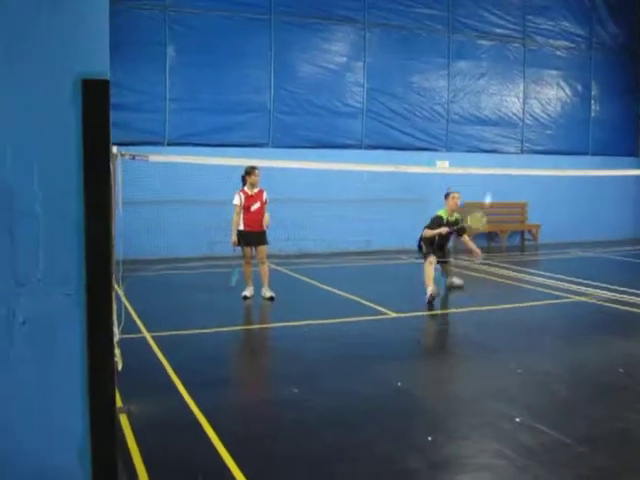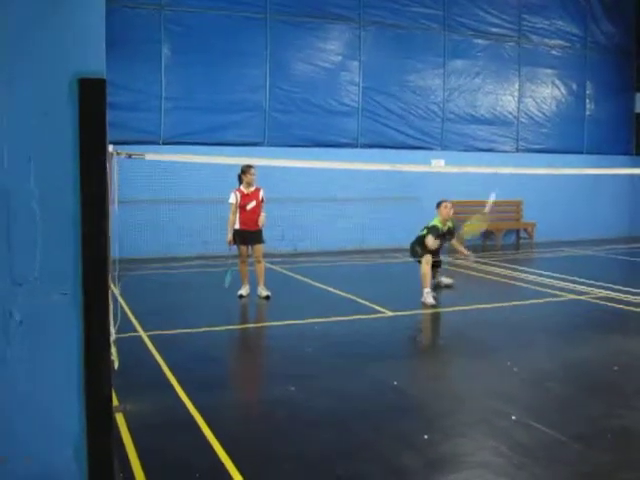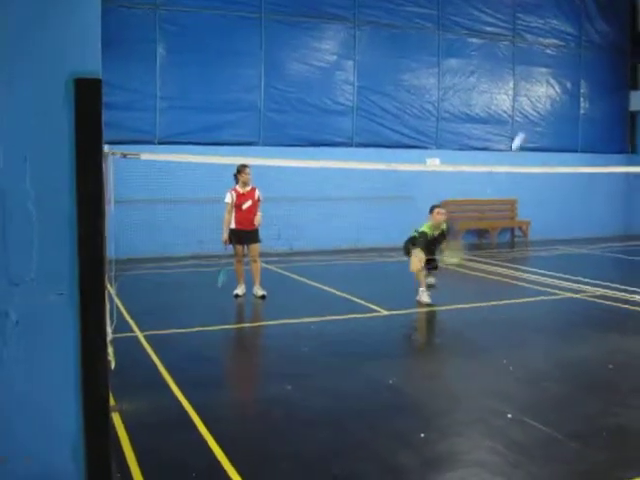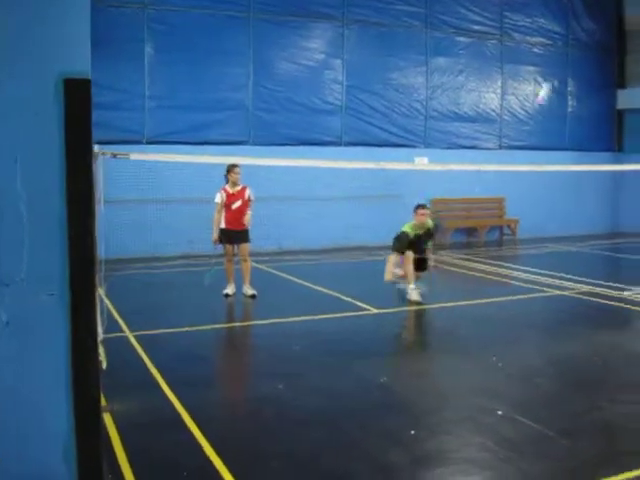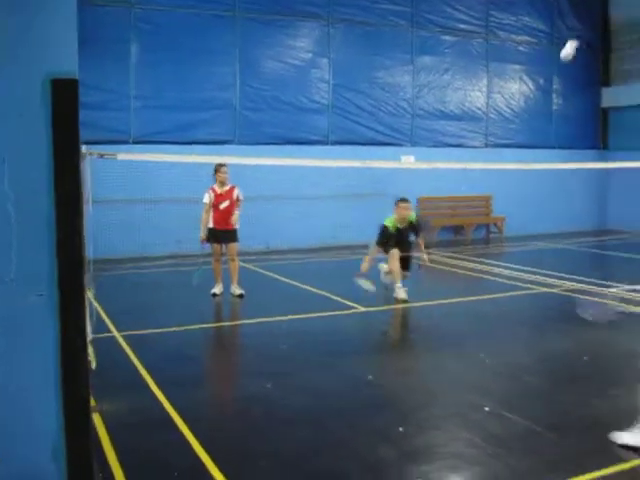
dt=0.1s
person 1, frame 1
left shoulder: (263, 193)
right shoulder: (240, 194)
right elbow: (236, 215)
left wrist: (266, 216)
right wrist: (234, 234)
left hip: (260, 231)
right hip: (245, 231)
left knee: (262, 259)
right knee: (247, 260)
left ankle: (265, 288)
right ankle: (249, 287)
person 1, frame 2
left shoulder: (259, 191)
right shoulder: (236, 193)
right elbow: (232, 214)
left wrist: (262, 215)
right wrist: (229, 233)
left hip: (256, 230)
right hip: (241, 230)
left knee: (259, 258)
right knee: (243, 259)
left ankle: (261, 287)
right ankle: (245, 286)
person 1, frame 3
left shoulder: (255, 191)
right shoulder: (232, 193)
right elbow: (228, 213)
left wrist: (259, 215)
right wrist: (225, 232)
left hip: (252, 229)
right hip: (237, 230)
left knee: (255, 258)
right knee: (238, 258)
left ankle: (257, 287)
right ankle: (241, 286)
person 1, frame 4
left shoulder: (246, 190)
right shoulder: (222, 193)
left elbow: (249, 207)
right elbow: (218, 213)
left wrist: (248, 214)
right wrist: (215, 232)
left hip: (242, 229)
right hip: (227, 229)
left knee: (245, 257)
right knee: (229, 258)
left ankle: (247, 286)
right ankle: (230, 285)
person 1, frame 5
left shoulder: (234, 190)
right shoulder: (210, 192)
left elbow: (238, 206)
right elbow: (206, 213)
left wrist: (236, 214)
right wrist: (203, 231)
left hip: (231, 228)
right hip: (215, 229)
left knee: (233, 257)
right knee: (216, 258)
left ankle: (234, 286)
right ankle: (218, 285)
person 2, frame 1
left shoulder: (457, 218)
right shoulder: (440, 217)
left elbow: (463, 235)
right elbow: (425, 233)
left wrist: (474, 249)
right wrist: (439, 230)
left hip: (439, 245)
right hip: (427, 243)
left knee: (445, 264)
right knee: (431, 260)
left ankle: (449, 279)
right ankle: (430, 291)
person 2, frame 2
left shoulder: (449, 225)
right shoulder: (435, 227)
left elbow: (452, 240)
right elbow: (428, 240)
left wrist: (463, 251)
right wrist: (430, 243)
left hip: (432, 250)
right hip: (419, 246)
left knee: (435, 269)
right knee: (427, 259)
left ankle: (436, 278)
right ankle: (427, 292)
person 2, frame 3
left shoulder: (443, 227)
right shoulder: (425, 231)
left elbow: (440, 241)
right elbow: (416, 250)
right wrist: (415, 263)
left hip: (429, 248)
right hip: (413, 246)
left knee: (431, 270)
right knee: (421, 257)
left ankle: (424, 276)
right ankle: (422, 291)
person 2, frame 4
left shoulder: (430, 226)
right shoulder: (406, 232)
left elbow: (428, 242)
right elbow: (395, 253)
left wrist: (430, 257)
right wrist: (388, 271)
left hip: (418, 247)
right hip: (401, 246)
left knee: (418, 275)
right knee: (409, 256)
left ankle: (399, 273)
right ankle: (411, 289)
person 2, frame 5
left shoulder: (413, 219)
right shoulder: (388, 225)
left elbow: (418, 236)
right elbow: (377, 246)
left wrist: (423, 253)
right wrist: (367, 262)
left hip: (403, 243)
right hip: (388, 244)
left knee: (403, 273)
right knee: (394, 254)
left ankle: (386, 268)
right ankle: (398, 288)
